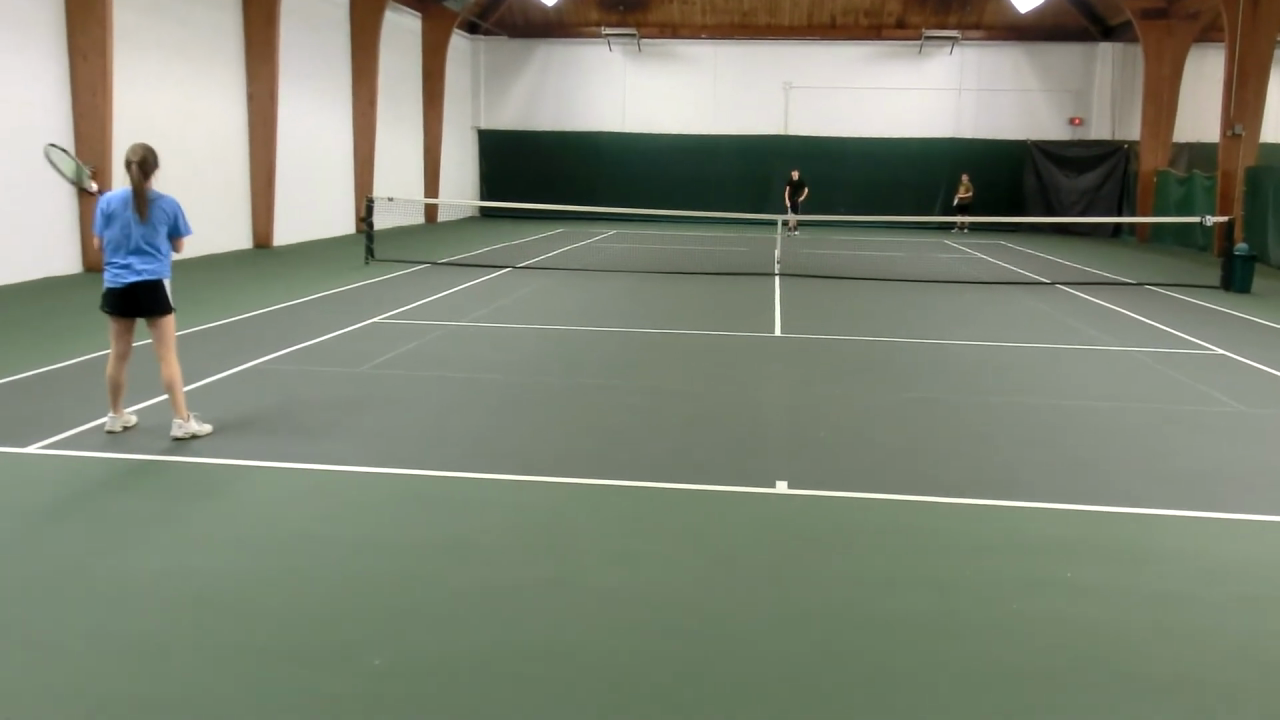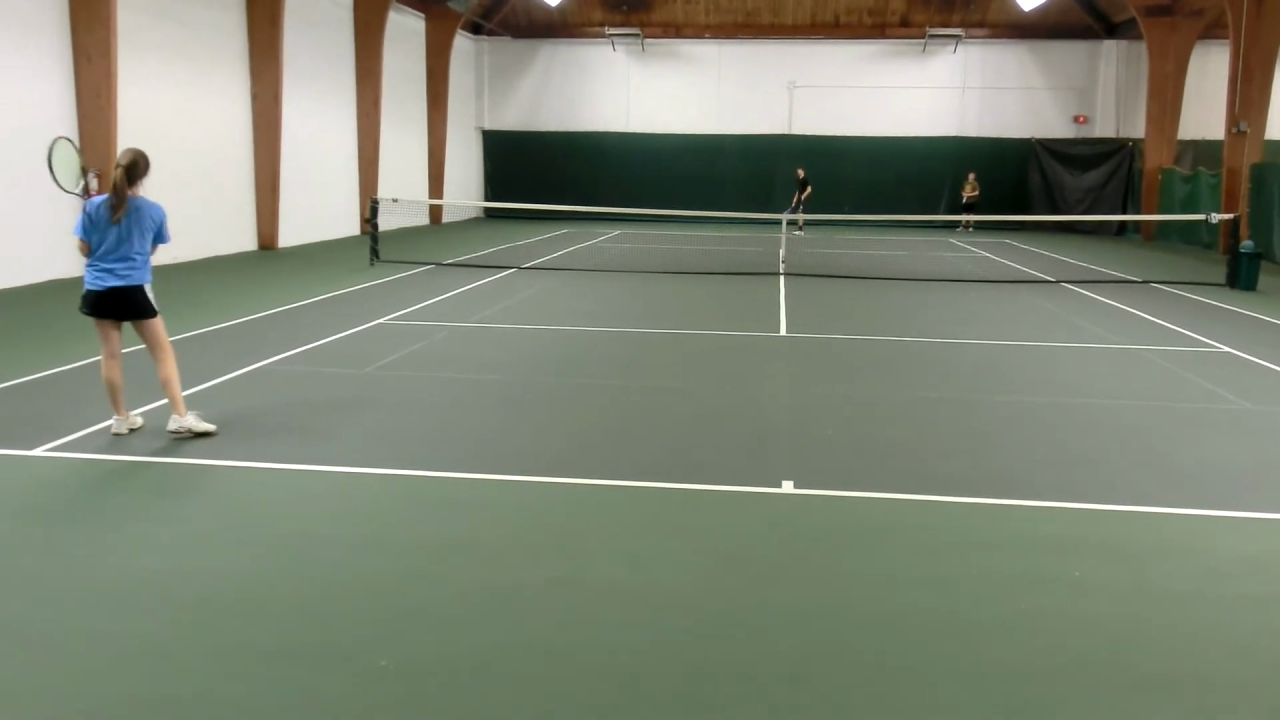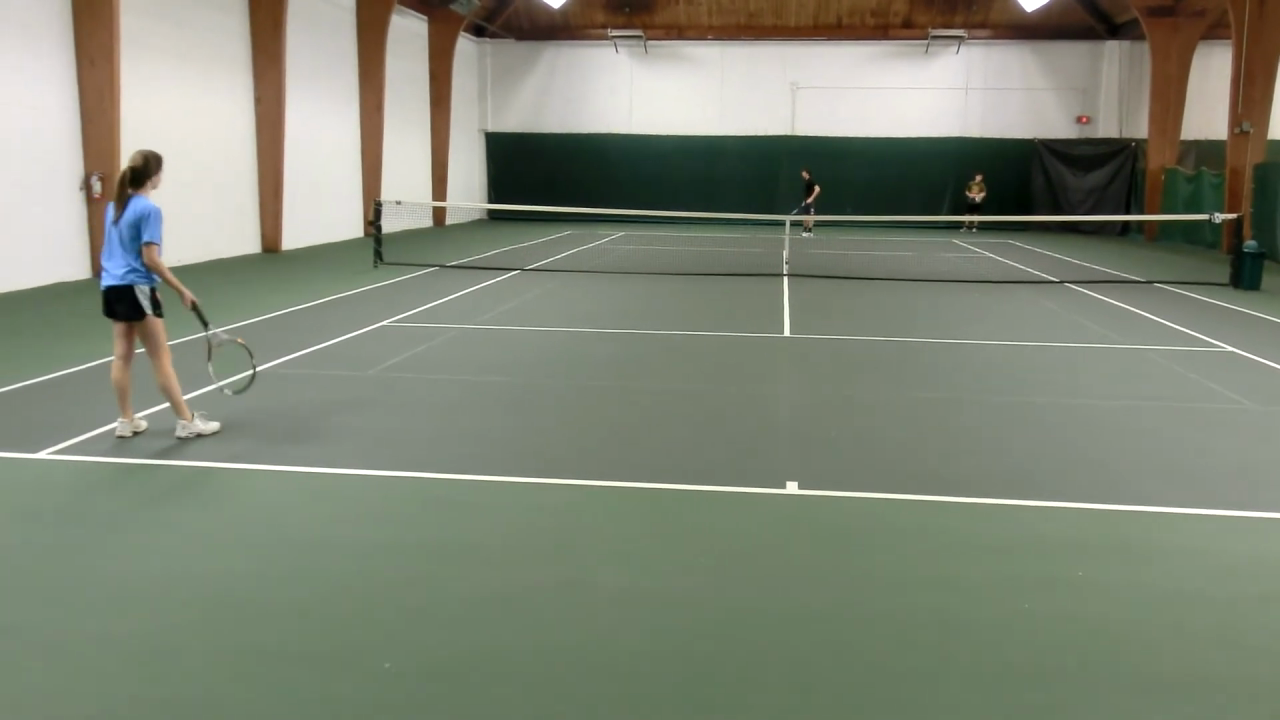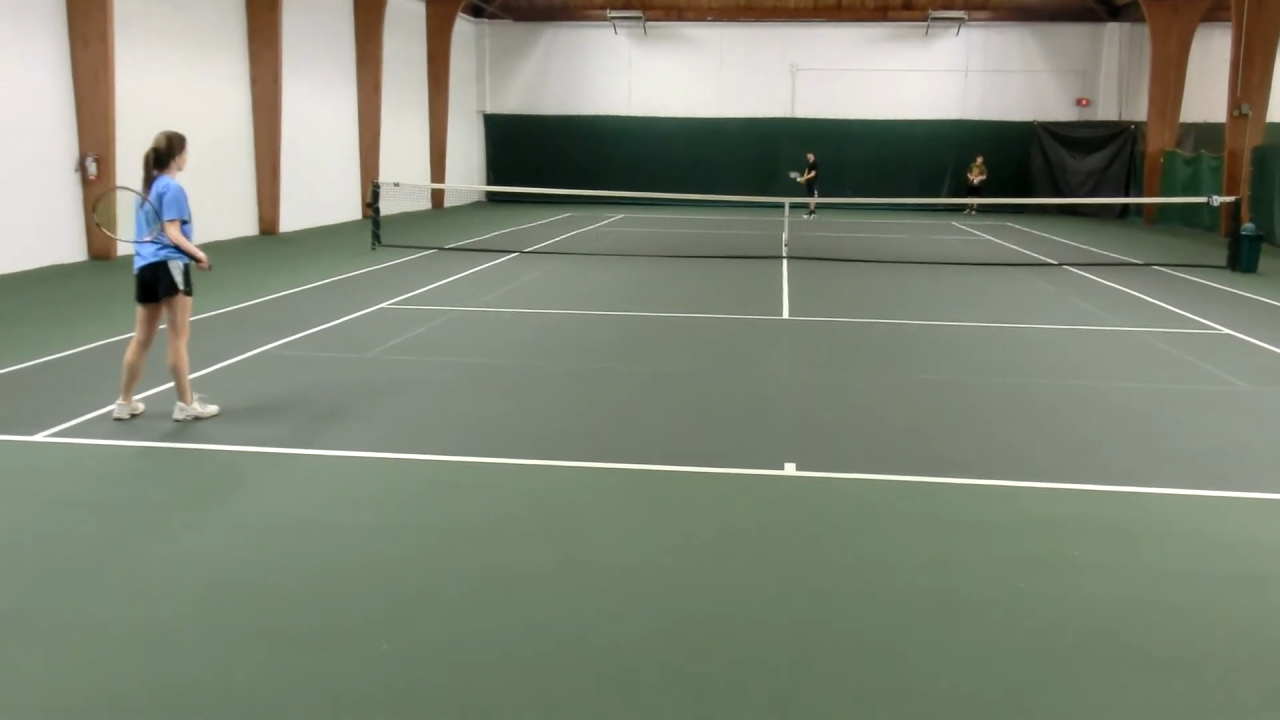
dt=0.5s
person 1, frame 1
left shoulder: (108, 201)
right shoulder: (169, 205)
left elbow: (98, 246)
right elbow: (178, 247)
left hip: (117, 285)
right hip: (153, 285)
left knee: (119, 353)
right knee: (167, 355)
left ankle: (116, 415)
right ankle: (182, 420)
person 1, frame 2
left shoulder: (93, 206)
right shoulder: (154, 211)
left elbow: (84, 249)
left hip: (100, 289)
right hip: (135, 289)
left knee: (111, 355)
right knee: (163, 353)
left ankle: (121, 418)
right ankle: (180, 415)
person 1, frame 3
left shoulder: (116, 205)
right shoulder: (148, 210)
right elbow: (150, 259)
right wrist: (180, 288)
left hip: (112, 286)
right hip: (136, 287)
left knee: (122, 355)
right knee: (161, 358)
left ankle: (126, 420)
right ankle: (186, 421)
person 1, frame 4
left shoulder: (148, 186)
right shoulder: (172, 188)
right elbow: (173, 234)
right wrist: (195, 252)
left hip: (145, 267)
right hip: (168, 265)
left knee: (142, 338)
right knee: (178, 338)
left ankle: (125, 402)
right ankle: (185, 403)
